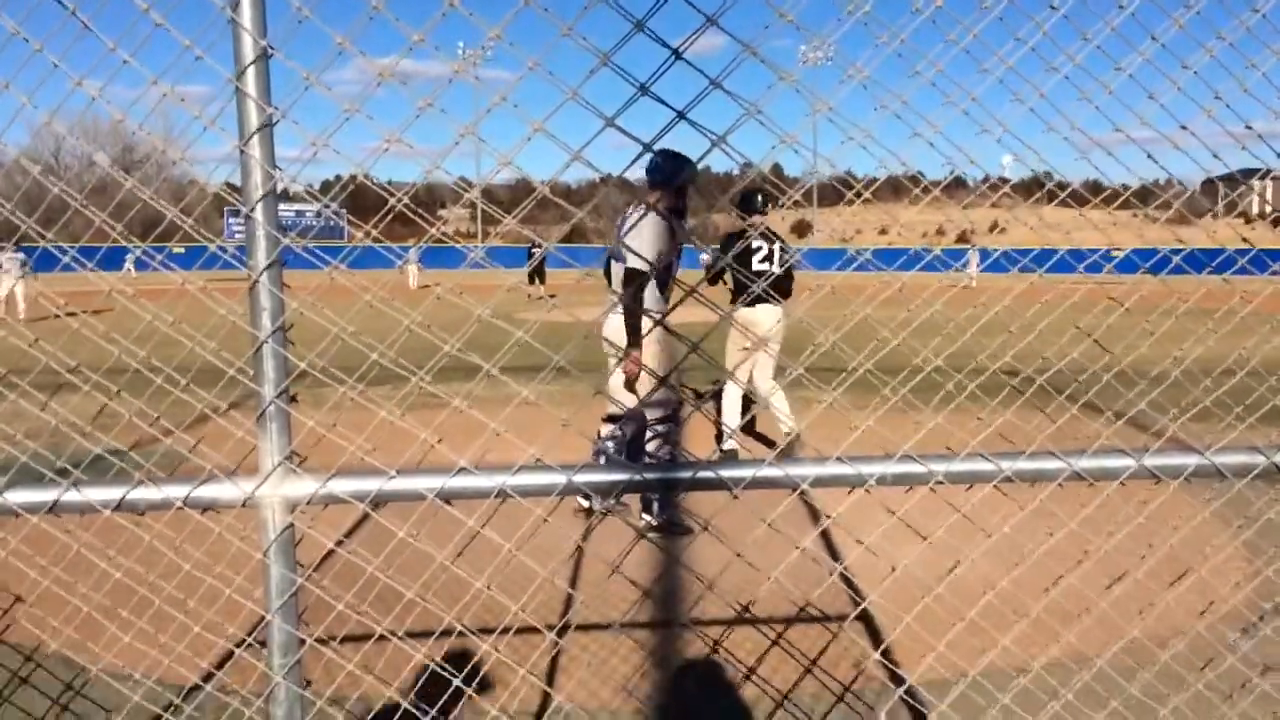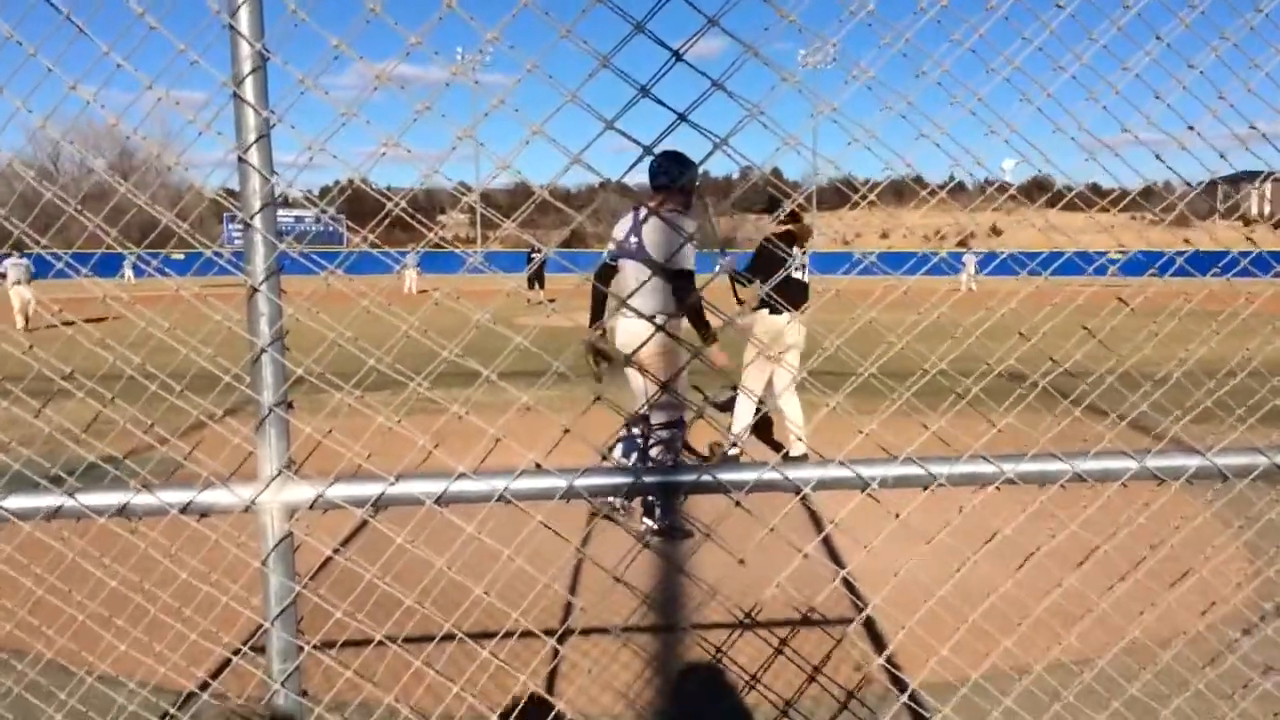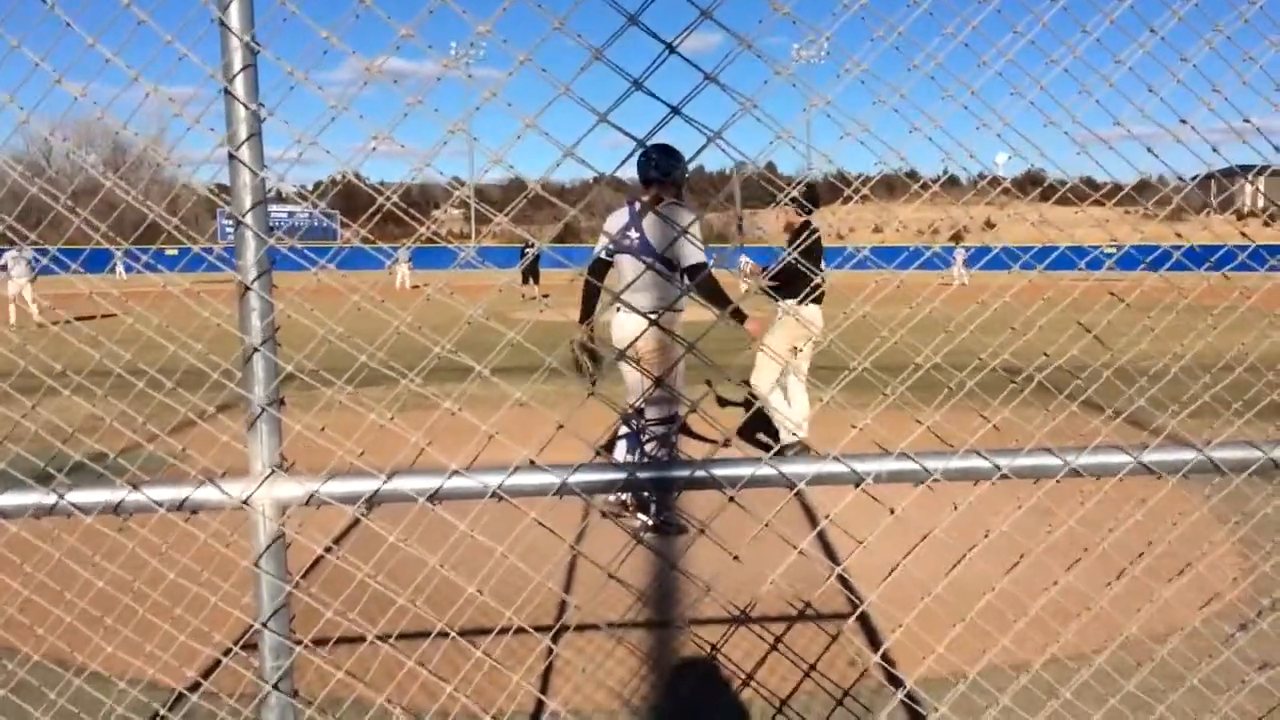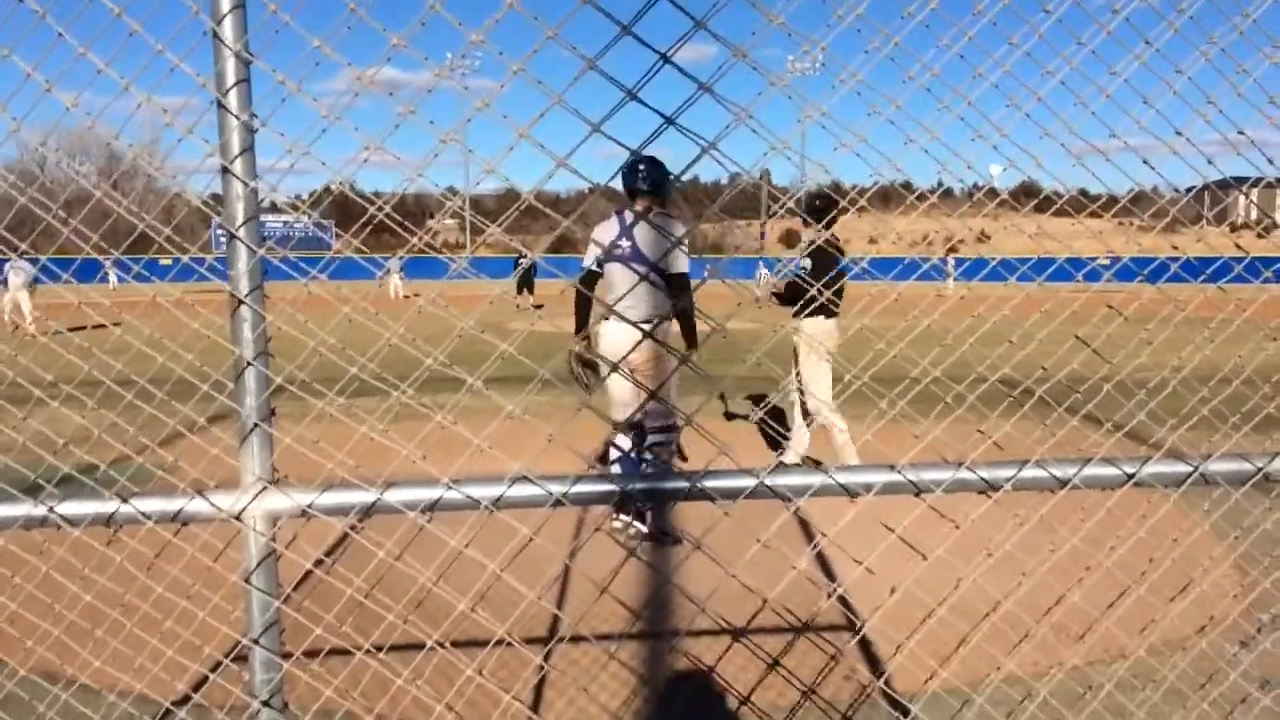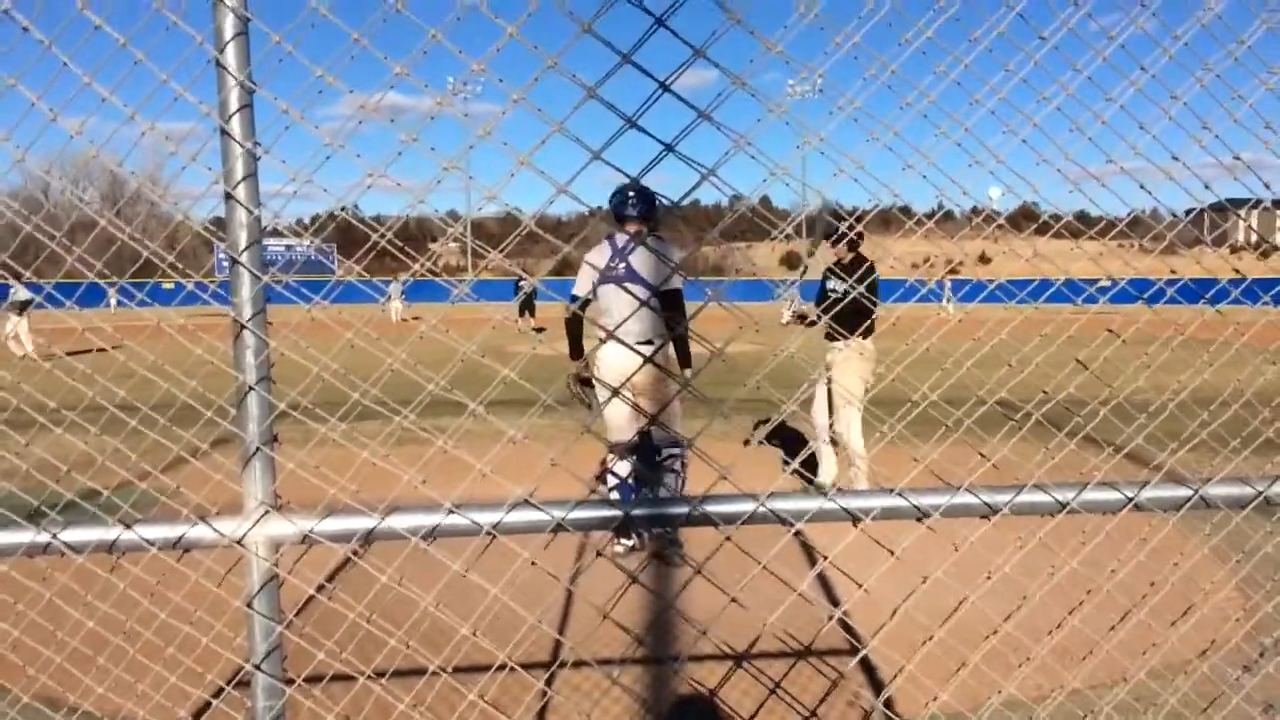
dt=0.3s
person 1, frame 1
left shoulder: (636, 214)
right shoulder: (655, 222)
left elbow: (612, 271)
right elbow: (632, 286)
right wrist: (635, 348)
left hip: (626, 326)
right hip: (640, 330)
left knee: (623, 413)
right knee: (663, 416)
left ankle: (595, 493)
right ankle: (657, 509)
person 1, frame 2
left shoulder: (629, 221)
right shoulder: (679, 224)
left elbow: (601, 278)
right elbow: (684, 289)
left wrist: (595, 326)
right wrist: (709, 342)
left hip: (626, 328)
right hip: (659, 332)
left knee: (644, 414)
right knee: (666, 423)
right ankle: (657, 513)
person 1, frame 3
left shoulder: (619, 218)
right shoulder: (679, 217)
left elbow: (594, 275)
right elbow: (700, 279)
left wrist: (585, 324)
right wrist: (742, 318)
left hip: (623, 323)
right hip: (657, 328)
left knee: (637, 410)
right knee: (661, 418)
left ankle: (625, 489)
right ankle: (653, 509)
person 1, frame 4
left shoulder: (606, 228)
right shoulder: (670, 227)
left elbow: (583, 286)
right elbow: (679, 292)
left wrist: (581, 334)
right wrist: (691, 342)
left hip: (611, 334)
right hip: (650, 337)
left knee: (624, 424)
right knee: (662, 426)
left ankle: (624, 510)
right ankle: (645, 517)
person 1, frame 5
left shoulder: (596, 254)
right shoulder: (661, 250)
left elbow: (573, 313)
right elbow: (674, 313)
left wrist: (578, 358)
right wrist: (685, 366)
left hip: (608, 359)
right hip: (651, 358)
left knee: (620, 448)
right knee: (670, 445)
left ankle: (625, 533)
person 2, frame 1
left shoulder: (733, 240)
right shoulder: (780, 243)
left elbow: (712, 278)
right elbow: (787, 289)
left wrist: (709, 263)
left hip: (746, 314)
right hip: (774, 315)
left knee: (735, 383)
right knee: (764, 379)
left ankle: (729, 445)
right ankle: (789, 429)
person 2, frame 2
left shoulder: (773, 242)
right shoulder: (801, 247)
left elbow: (749, 275)
left wrist: (731, 271)
right wrist: (754, 302)
left hip: (772, 320)
right hip: (795, 322)
left knee: (750, 389)
right knee: (786, 388)
left ankle: (732, 450)
right ankle: (798, 450)
person 2, frame 3
left shoulder: (802, 234)
right shoulder: (810, 234)
left elbow: (787, 272)
left wrist: (759, 273)
right wrist: (762, 285)
left hip: (795, 312)
right hip: (810, 314)
left knee: (762, 380)
right knee: (795, 382)
left ankle: (793, 439)
right ankle: (793, 444)
person 2, frame 4
left shoulder: (829, 249)
right shoulder: (812, 247)
left elbow: (819, 290)
left wrist: (781, 287)
right wrist: (778, 293)
left hip: (818, 328)
right hip: (807, 328)
left knee: (818, 402)
right knee: (801, 397)
left ankle: (852, 463)
right ankle: (793, 458)
person 2, frame 5
left shoulder: (863, 269)
right shoulder: (832, 271)
left elbow: (861, 313)
right elbow: (822, 312)
left wrist: (817, 314)
right wrist: (800, 316)
left hip: (854, 351)
right hip: (834, 350)
left knee: (847, 425)
right knee: (821, 418)
left ankle: (861, 487)
right ankle: (826, 482)
